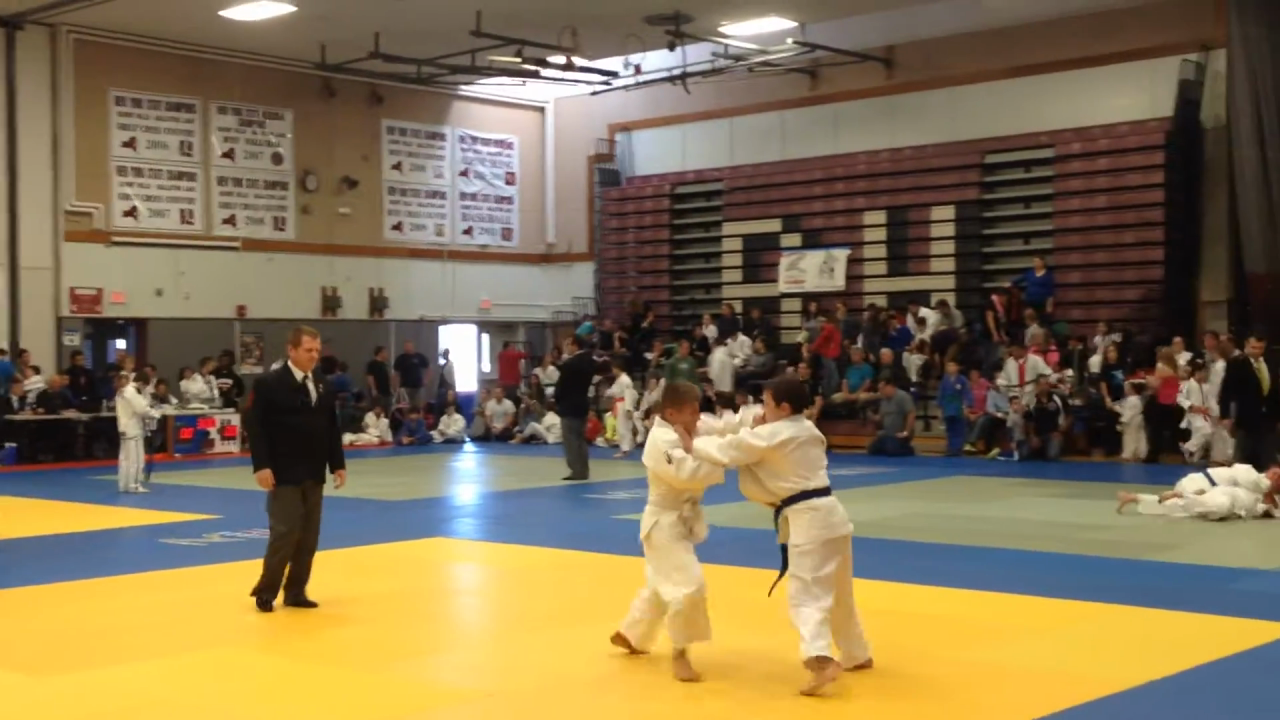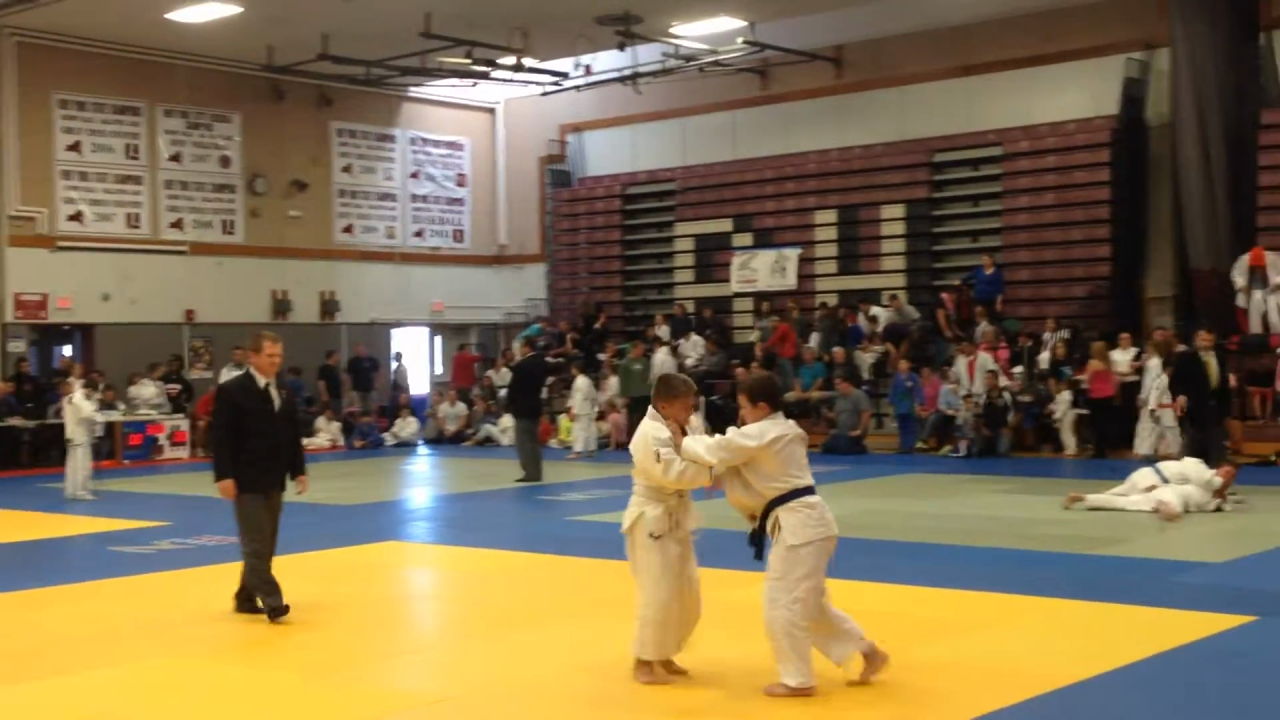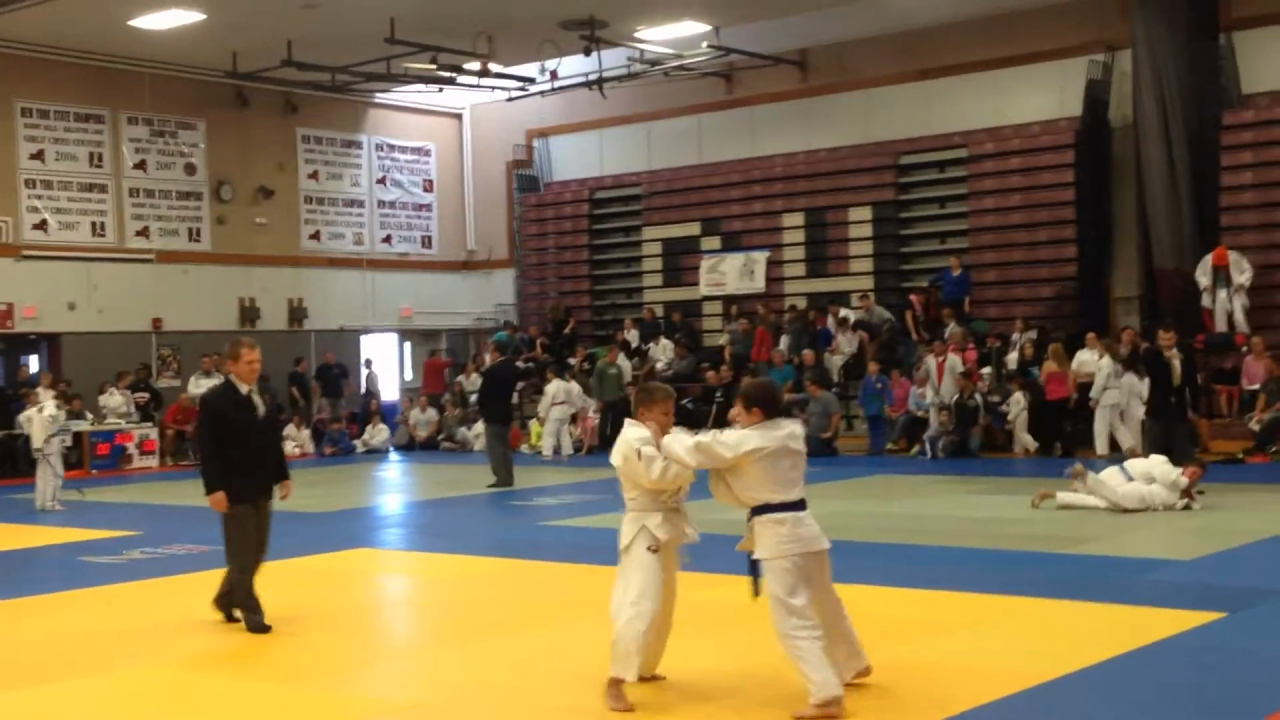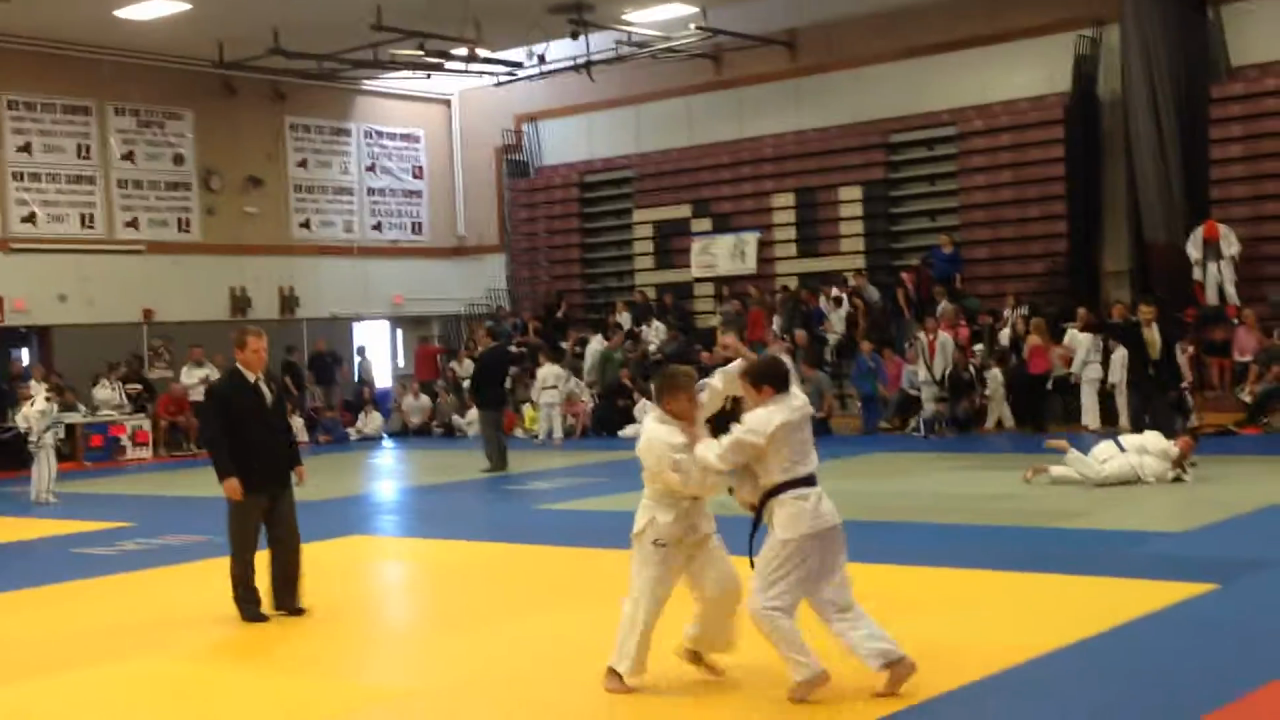
dt=0.3s
person 1, frame 1
left shoulder: (770, 435)
right shoulder: (808, 430)
left elbow: (726, 450)
left wrist: (691, 444)
left hip: (809, 520)
right hip: (829, 514)
left knee: (806, 597)
right knee: (838, 594)
left ankle: (819, 657)
right ankle: (858, 655)
person 1, frame 2
left shoulder: (757, 435)
right shoulder: (785, 429)
left elbow: (714, 451)
left wrist: (680, 443)
left hip: (797, 523)
right hip: (806, 518)
left knee: (782, 604)
right knee: (810, 603)
left ankle: (796, 680)
right ankle: (866, 651)
person 1, frame 3
left shoulder: (741, 442)
right shoulder: (793, 433)
left elbow: (695, 451)
left wrist: (663, 440)
left hip: (778, 534)
right hip: (803, 527)
left knee: (793, 620)
right knee: (825, 607)
right ankle: (855, 665)
person 1, frame 4
left shoulder: (763, 422)
right shoulder: (796, 402)
left elbow: (722, 457)
left wrist: (697, 444)
left hip: (794, 516)
right hip: (815, 510)
left knee: (766, 604)
right knee: (836, 602)
left ankle: (807, 671)
right ankle: (892, 661)
person 2, frame 1
left shoulder: (689, 429)
right shoulder: (662, 441)
right elbow: (686, 473)
right wrist: (723, 464)
left hip: (682, 520)
right hip: (664, 522)
left knee: (661, 587)
right knee: (690, 585)
left ankle: (628, 635)
right ankle: (680, 652)
person 2, frame 2
left shoulder: (678, 426)
right shoulder: (650, 435)
right elbow: (673, 473)
right wrist: (711, 470)
left hip: (675, 517)
right hip: (650, 519)
left knee: (687, 592)
right knee: (657, 593)
left ankle: (663, 656)
right ankle: (644, 660)
person 2, frame 3
left shoulder: (660, 435)
right shoulder: (633, 440)
right elbow: (659, 475)
right wrist: (689, 461)
left hip: (667, 531)
right hip: (645, 532)
left knee: (661, 610)
right knee: (639, 608)
left ankle: (642, 668)
right ankle: (617, 682)
person 2, frame 4
left shoulder: (684, 420)
right shoulder: (659, 437)
right elbow: (692, 480)
right wrist: (727, 471)
left hip: (694, 519)
right hip: (662, 524)
left knee: (723, 589)
right knee: (645, 599)
left ankle: (696, 647)
right ankle: (618, 668)
person 3, frame 1
left shoulder: (322, 386)
right shoulder: (270, 383)
left elbow: (332, 429)
right elbow: (257, 428)
left wrist: (338, 464)
right wrist: (261, 466)
left hip: (314, 473)
right hip: (284, 473)
left knee: (309, 537)
right knee: (286, 532)
left ankle: (296, 591)
right ankle: (266, 590)
person 3, frame 2
left shoulder: (283, 392)
right shoulder: (232, 390)
left elbow: (292, 435)
right elbow: (220, 437)
left wrist: (298, 470)
right wrist: (223, 475)
left hip: (274, 480)
right hip: (247, 480)
left knee: (266, 544)
right knee: (257, 543)
left ankle: (246, 597)
right ankle: (271, 600)
person 3, frame 3
left shoulder: (264, 396)
right shoulder: (214, 400)
right elbow: (208, 450)
left wrist: (282, 475)
right wrist: (214, 489)
left hip: (262, 488)
right hip: (235, 491)
left knee: (256, 552)
right knee: (242, 554)
left ankle: (227, 597)
right ankle: (251, 612)
person 3, frame 4
left shoulder: (272, 384)
right shoulder: (221, 389)
right elbow: (215, 438)
left wrist: (295, 461)
right wrist: (227, 476)
left hip: (278, 478)
right hip: (246, 481)
left knee: (287, 540)
right knee: (244, 547)
left ankle: (285, 598)
right ankle: (248, 603)
